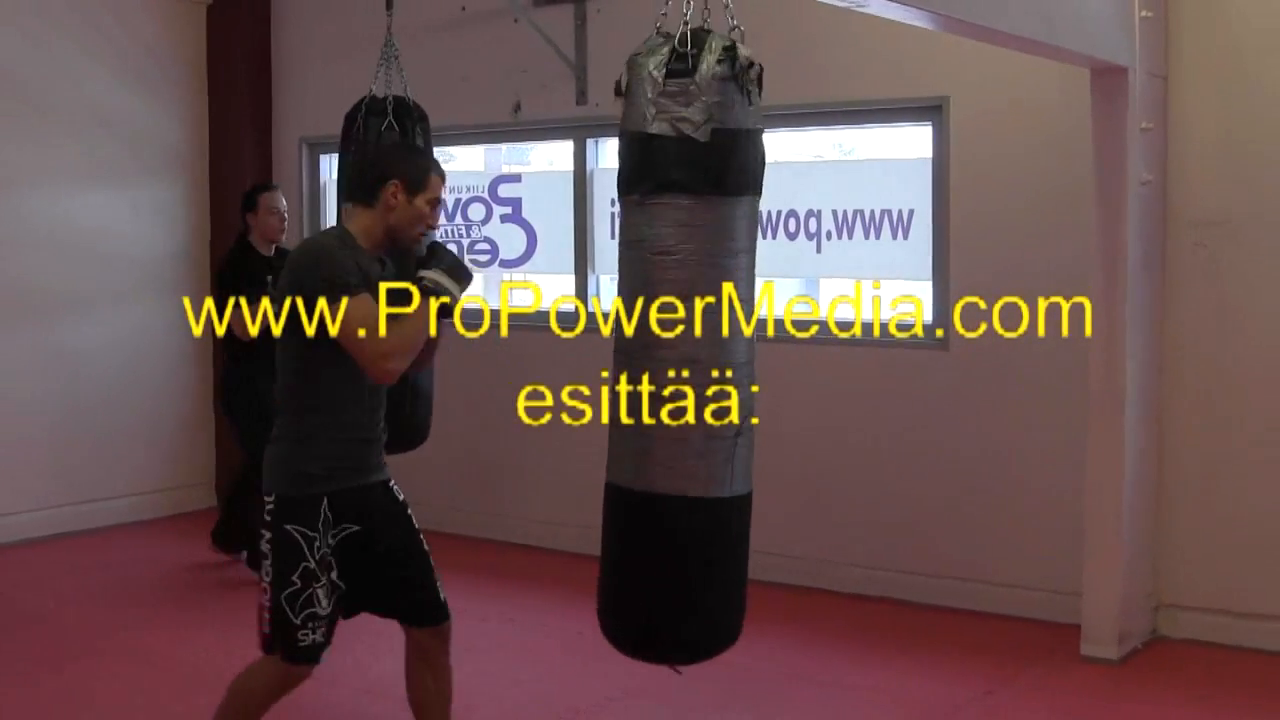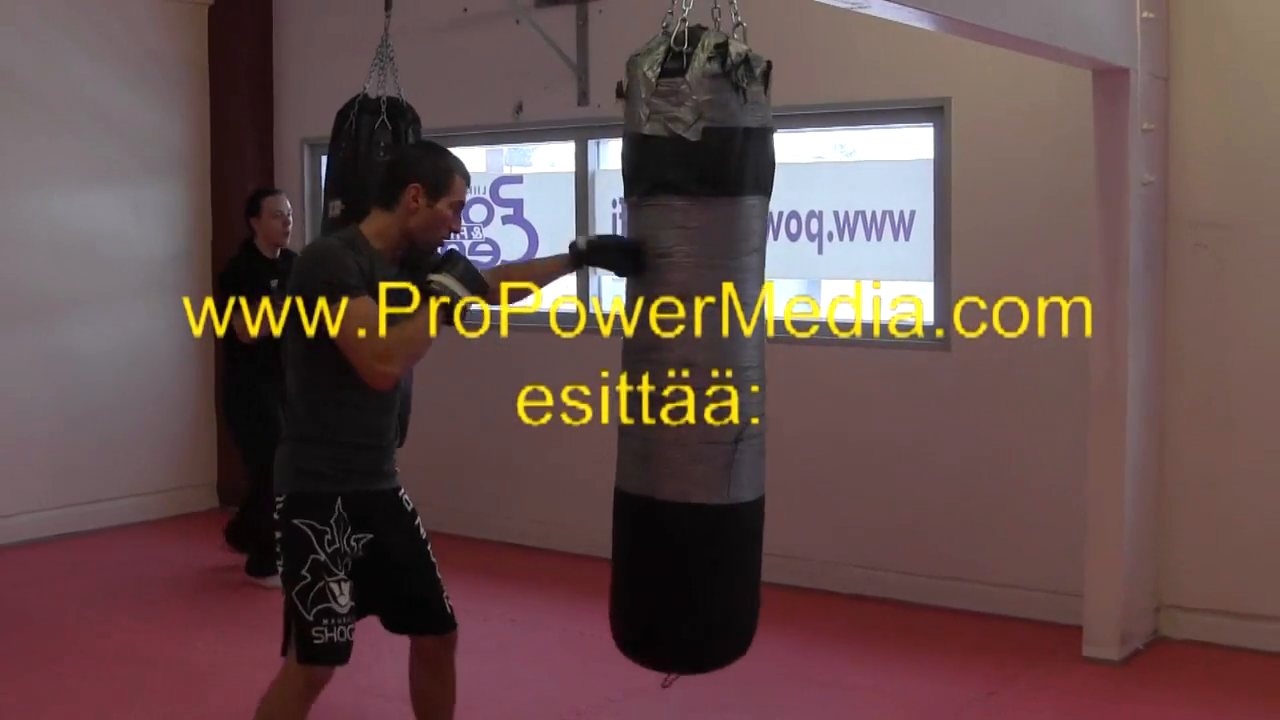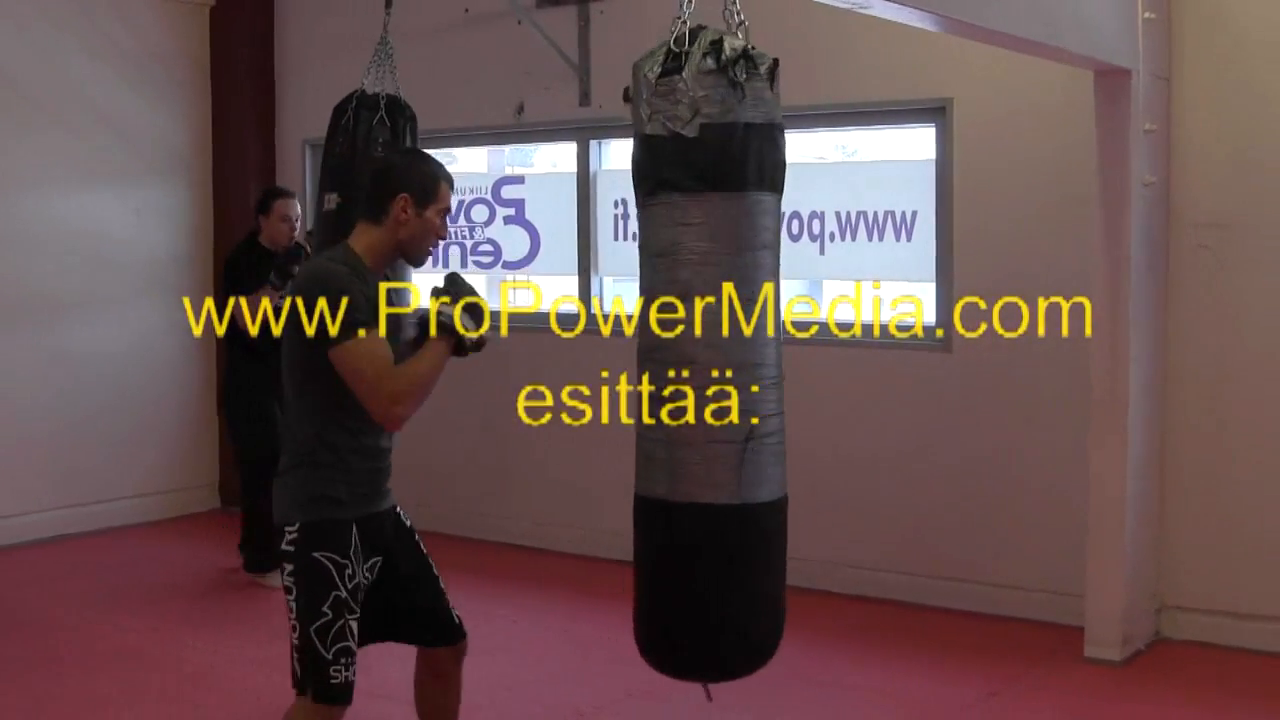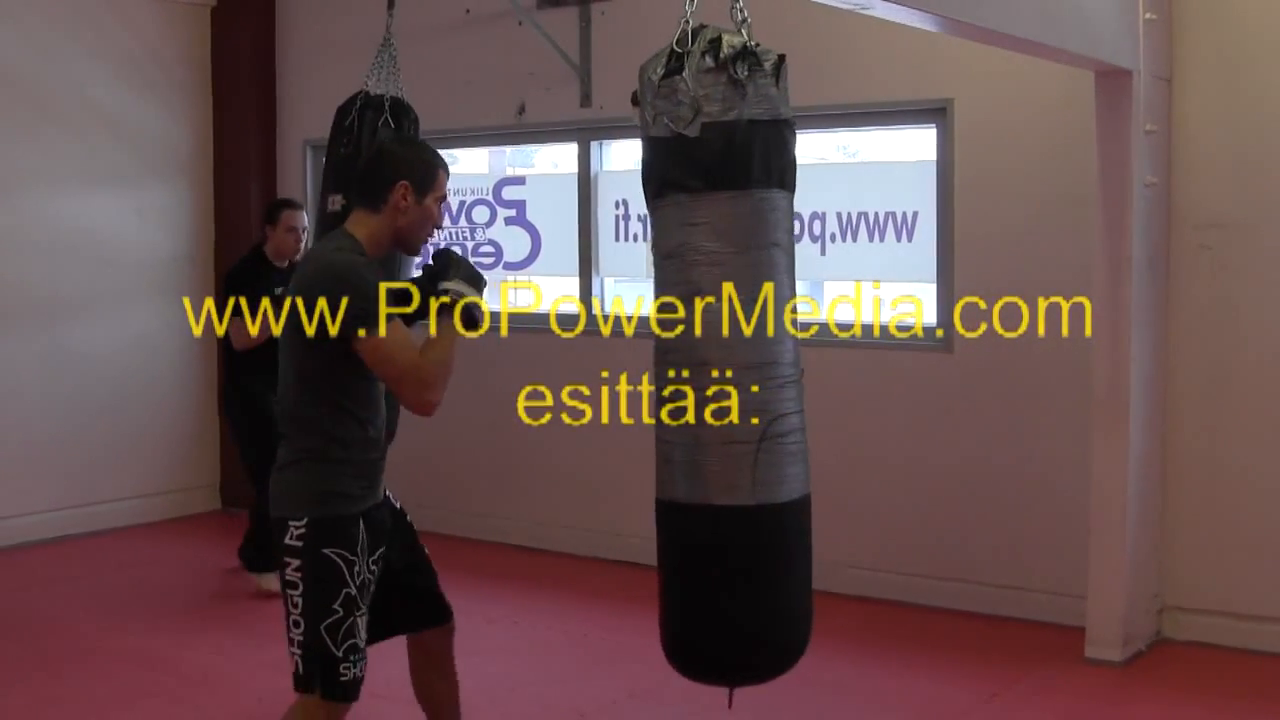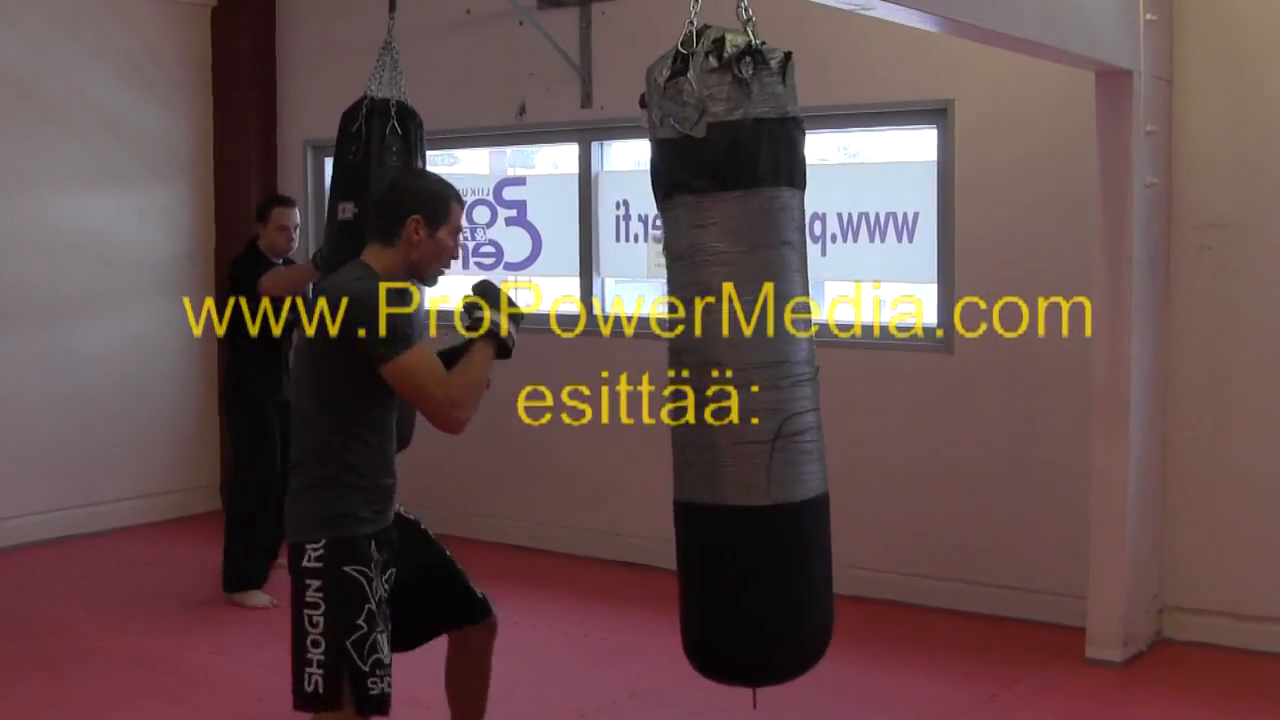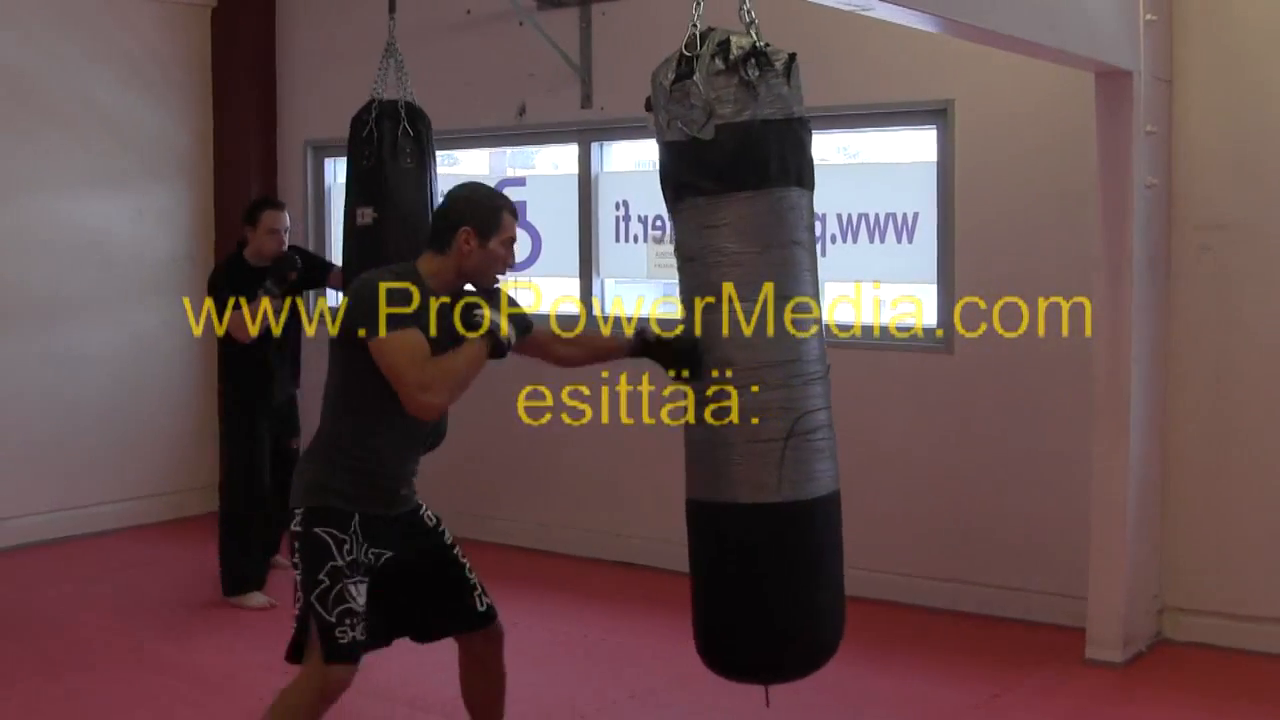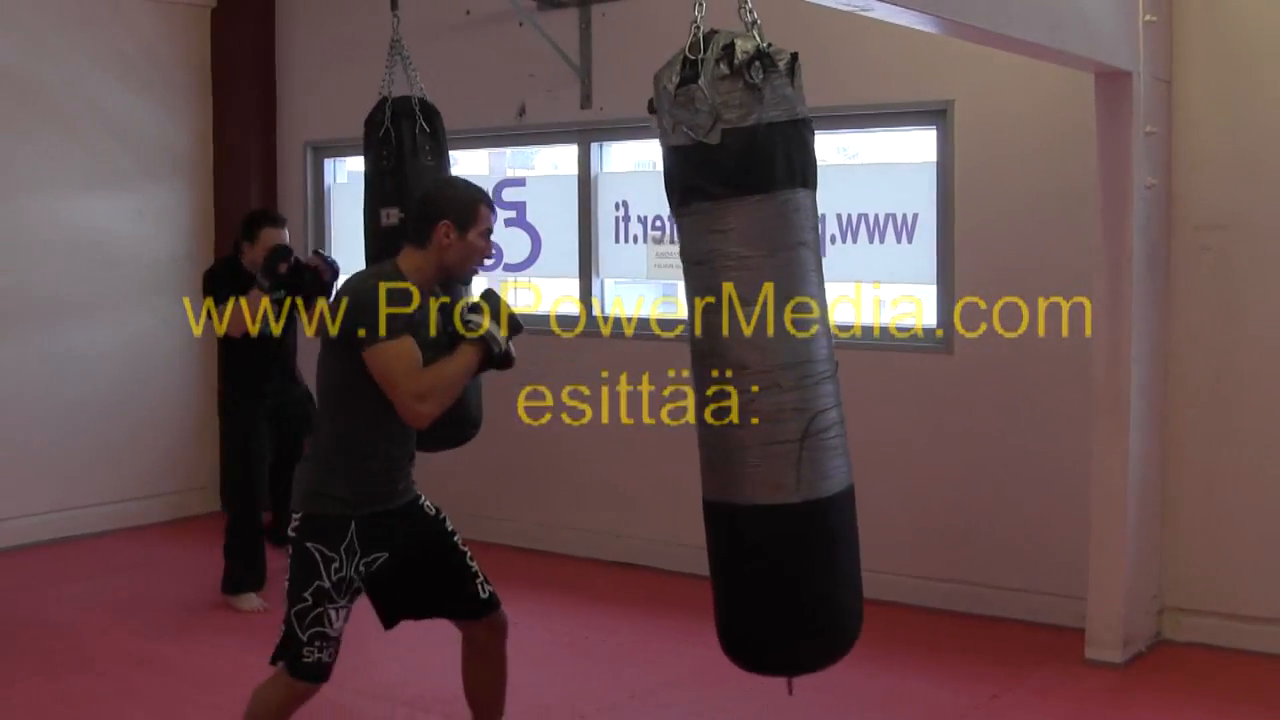
dt=0.2s
person 1, frame 1
left shoulder: (358, 263)
right shoulder: (322, 261)
left elbow: (413, 359)
right elbow: (385, 361)
left wrist: (444, 287)
right wrist: (437, 292)
left hip: (368, 482)
right hip: (314, 489)
left knee: (431, 629)
right knee: (294, 657)
person 1, frame 2
left shoulder: (405, 260)
right shoulder: (330, 261)
left elbow: (485, 285)
right elbow: (380, 366)
left wrist: (581, 254)
right wrist: (443, 293)
left hip: (375, 484)
right hip: (317, 490)
left knee: (436, 632)
right knee: (318, 662)
person 1, frame 3
left shoulder: (368, 279)
right shoulder: (333, 282)
right elbow: (391, 406)
left wrist: (435, 329)
right wrist: (450, 324)
left hip: (373, 507)
right hip: (323, 517)
left knee: (445, 642)
person 1, frame 4
left shoulder: (350, 264)
right shoulder: (343, 270)
right elbow: (424, 391)
left wrist: (434, 307)
right wrist: (458, 299)
left hip: (365, 498)
right hip: (322, 508)
left knee: (434, 629)
person 1, frame 5
left shoulder: (389, 292)
right shoulder: (360, 300)
right elbow: (451, 411)
left wrist: (470, 348)
right wrist: (492, 329)
left hip: (378, 518)
right hip: (331, 531)
left knee: (475, 624)
person 1, frame 6
left shoulder: (458, 298)
right shoulder: (380, 293)
left elbow: (544, 347)
right elbow: (426, 398)
left wrist: (647, 343)
right wrist: (486, 331)
left hip: (395, 505)
right hip: (335, 506)
left knee: (481, 630)
right knee: (331, 670)
person 1, frame 7
left shoulder: (426, 296)
right shoulder: (370, 295)
right elbow: (420, 403)
left wrist: (478, 355)
right wrist: (480, 332)
left hip: (399, 502)
right hip: (334, 513)
left knee: (488, 623)
right knee: (303, 676)
person 2, frame 1
left shoulder: (285, 260)
right shoulder: (236, 266)
right elbow: (244, 330)
left hip: (281, 378)
right hip: (247, 382)
left knee: (262, 462)
left ankle: (229, 537)
person 2, frame 2
left shoulder: (292, 263)
right shoulder: (240, 271)
right elbow: (247, 332)
right wrist: (285, 296)
left hip: (286, 383)
right hip: (250, 387)
right knee: (271, 469)
left ankle: (242, 535)
right ankle: (265, 564)
person 2, frame 3
left shoulder: (297, 257)
right shoulder: (241, 262)
right elbow: (246, 321)
right wrist: (284, 285)
left hip: (286, 382)
right hip: (248, 385)
right knee: (266, 469)
left ankle: (259, 550)
right ankle: (263, 562)
person 2, frame 4
left shoulder: (293, 274)
right shoulder: (244, 274)
right elbow: (240, 340)
right hip: (249, 390)
right knee: (271, 471)
left ankle: (259, 553)
right ankle: (261, 564)
person 2, frame 5
left shoulder: (288, 266)
right shoulder: (246, 268)
right elbow: (275, 286)
right wrist: (315, 270)
left hip: (280, 390)
right hip: (248, 392)
left knee: (285, 477)
right knee: (254, 482)
left ankle: (263, 552)
right ankle: (241, 581)
person 2, frame 6
left shoulder: (295, 259)
right shoulder: (227, 276)
left elbow: (338, 278)
right elbow: (243, 331)
right wrist: (276, 283)
left hip: (283, 392)
right hip: (244, 397)
left knee: (285, 477)
right knee: (248, 486)
left ankle: (265, 548)
right ankle: (241, 583)
person 2, frame 7
right shoulder: (221, 275)
right elbow: (234, 326)
right wrist: (264, 277)
left hip: (289, 390)
right hip: (245, 397)
right knee: (248, 485)
left ankle: (283, 535)
right ankle: (241, 584)
